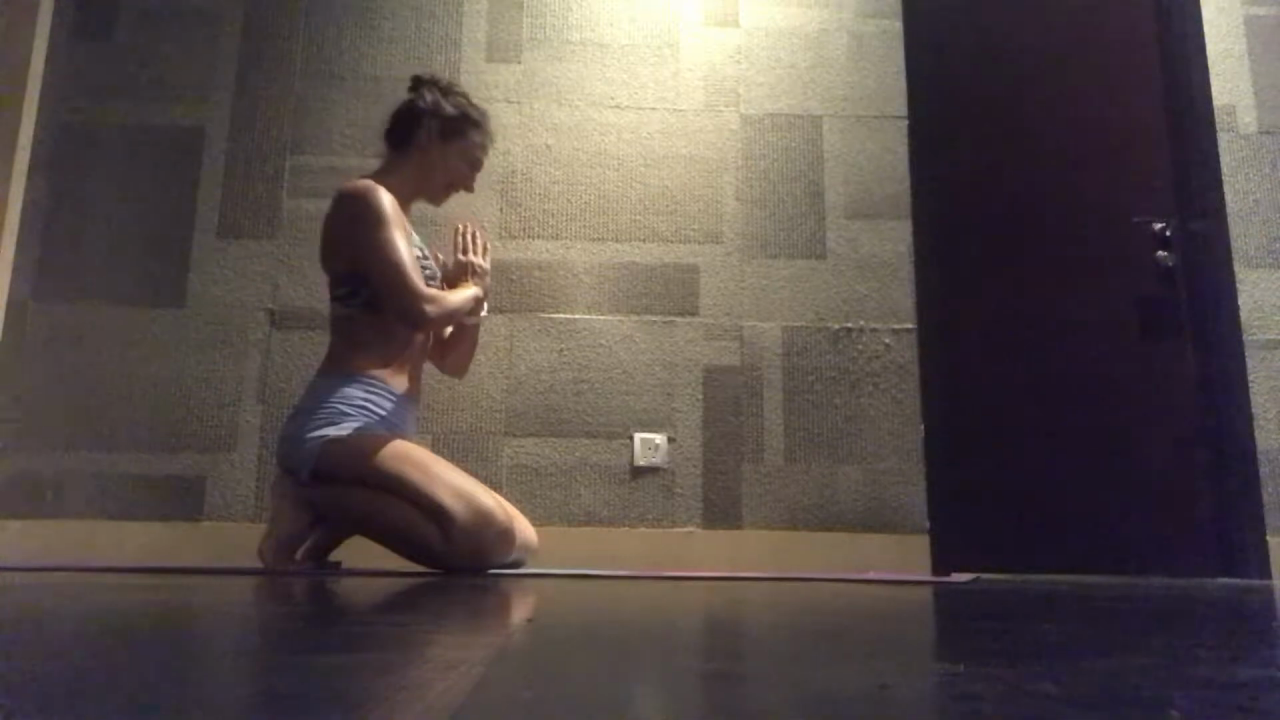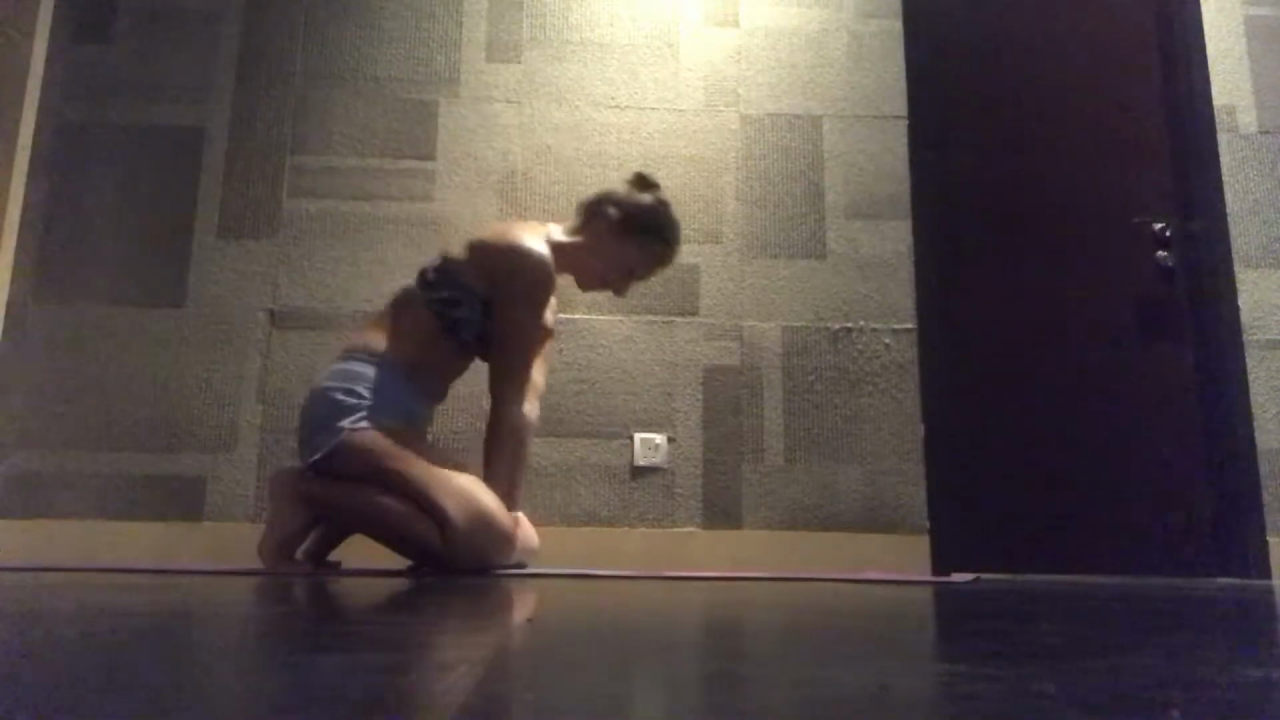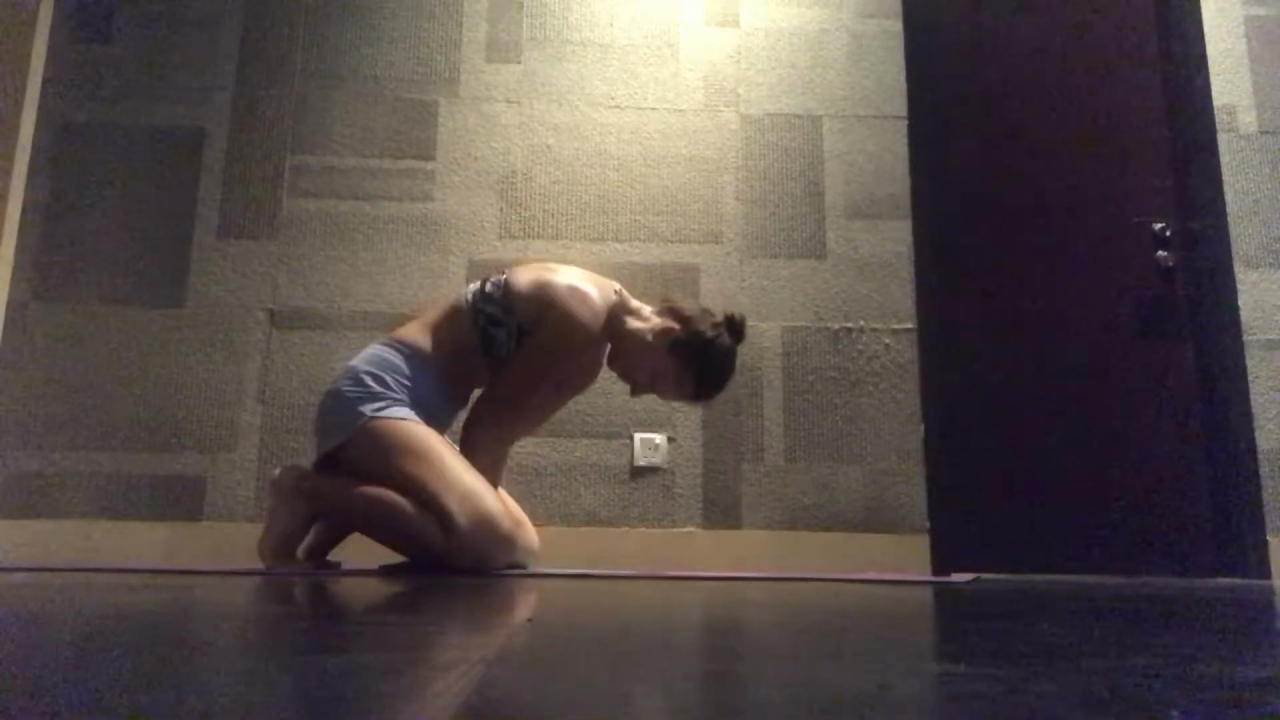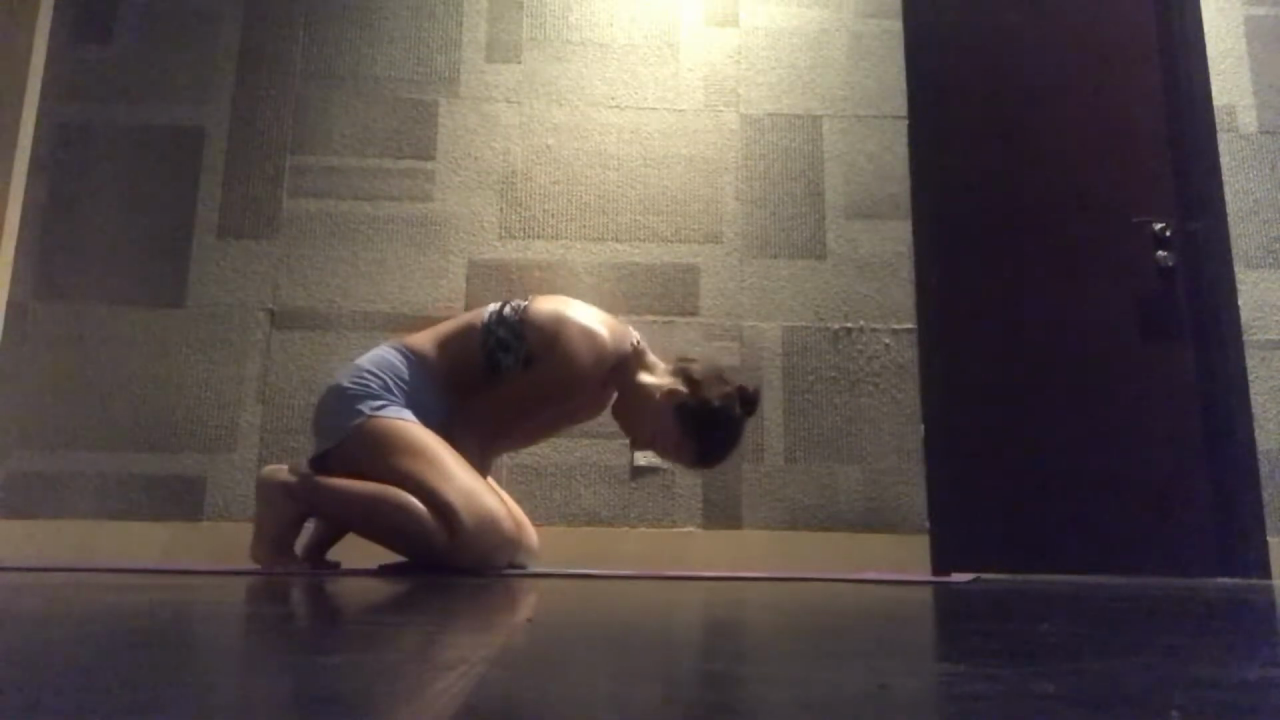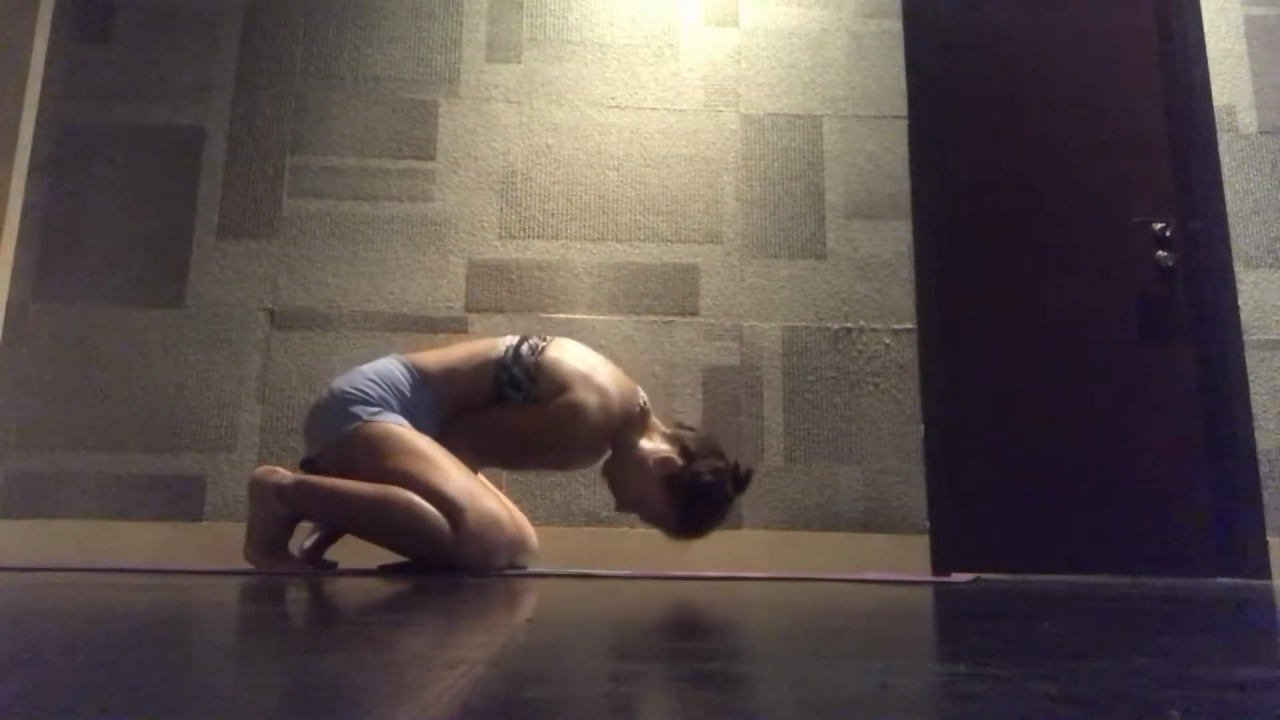
dt=1s
person 1, frame 1
left shoulder: (403, 231)
right shoulder: (367, 199)
left elbow: (452, 362)
right elbow: (418, 308)
left wrist: (472, 296)
right wrist: (472, 290)
left hip: (380, 433)
right hip: (344, 426)
left knee: (519, 541)
right knee: (489, 537)
left ankle: (331, 516)
right ankle: (315, 501)
person 1, frame 2
left shoulder: (544, 312)
right shoulder: (530, 258)
left elbow: (524, 411)
right elbow: (509, 405)
left wrist: (504, 511)
right wrist: (497, 511)
left hip: (393, 417)
right hip: (356, 407)
left knee: (520, 542)
right knee: (487, 538)
left ankle: (331, 523)
right ankle: (309, 494)
person 1, frame 3
left shoulder: (591, 354)
right shoulder: (581, 312)
left elbow: (501, 431)
right elbow: (488, 422)
left wrist: (478, 504)
right wrist: (477, 507)
left hip: (412, 407)
right hip: (376, 394)
left knee: (519, 545)
right knee: (489, 542)
left ankle: (334, 513)
right ankle: (307, 492)
person 1, frame 4
left shoulder: (602, 383)
right shoulder: (590, 352)
left elbow: (484, 436)
right elbow: (472, 428)
left hip: (413, 411)
right hip: (373, 397)
left knee: (519, 546)
right knee: (485, 539)
left ankle: (325, 504)
right ankle: (294, 492)
person 1, frame 5
left shoulder: (616, 413)
right shoulder: (596, 411)
left elbow: (466, 440)
right elbow: (466, 440)
left hip: (388, 413)
right hip: (366, 404)
left knee: (517, 547)
right knee: (483, 536)
left ankle: (323, 509)
right ankle: (286, 492)
